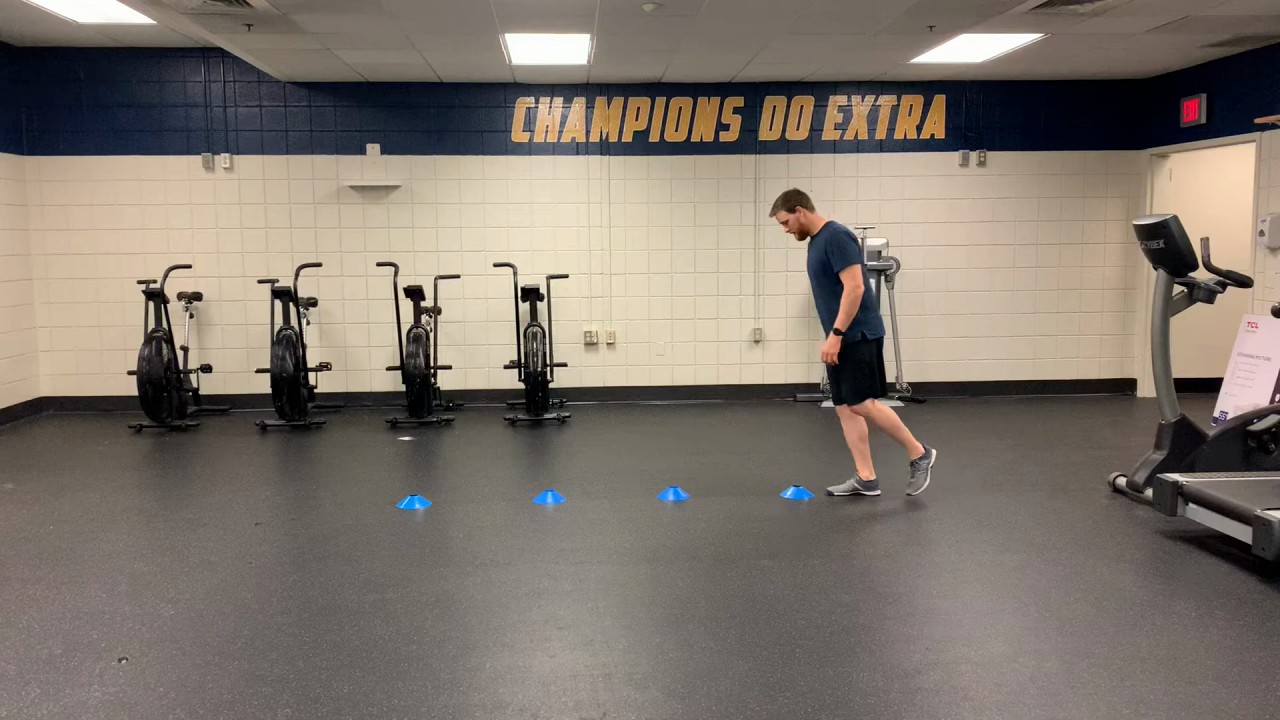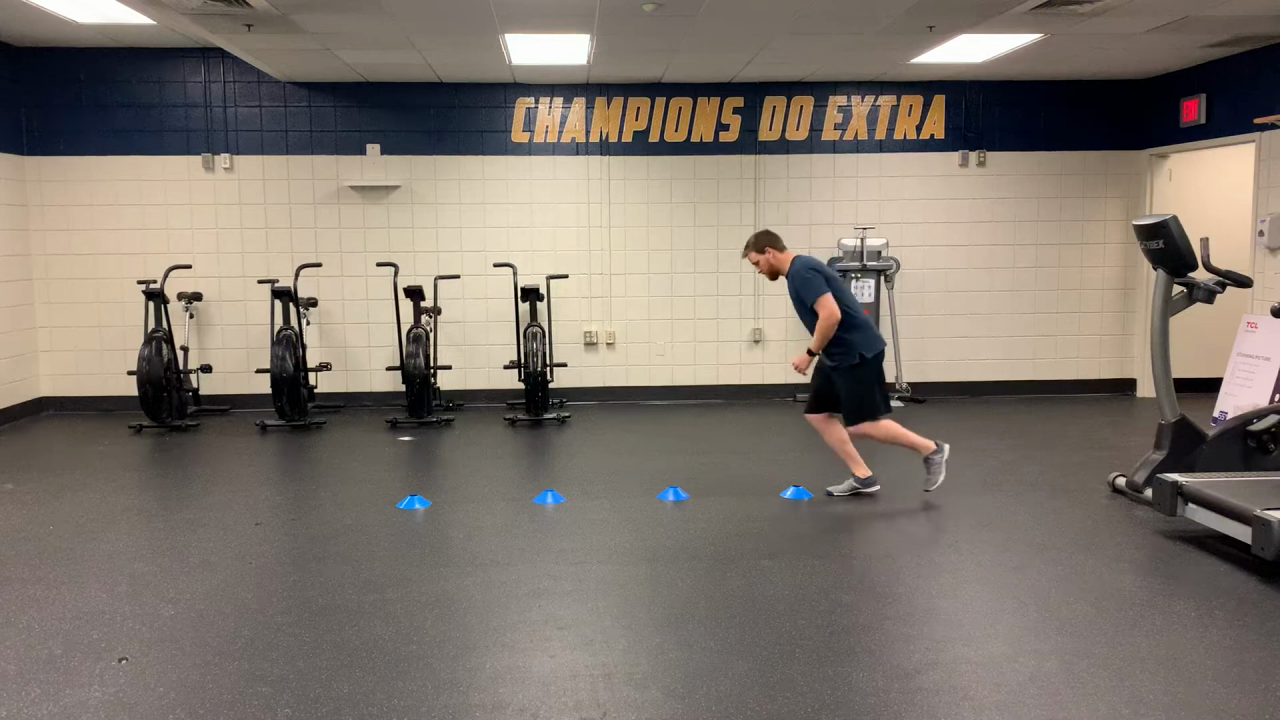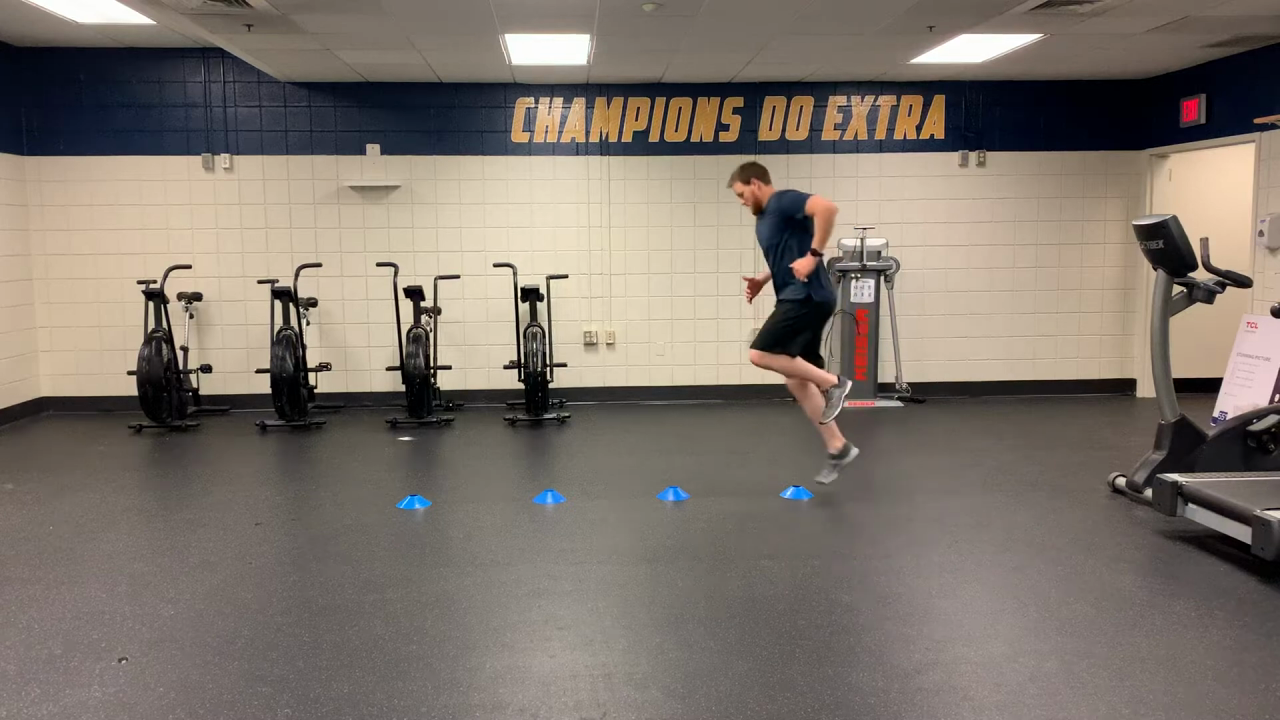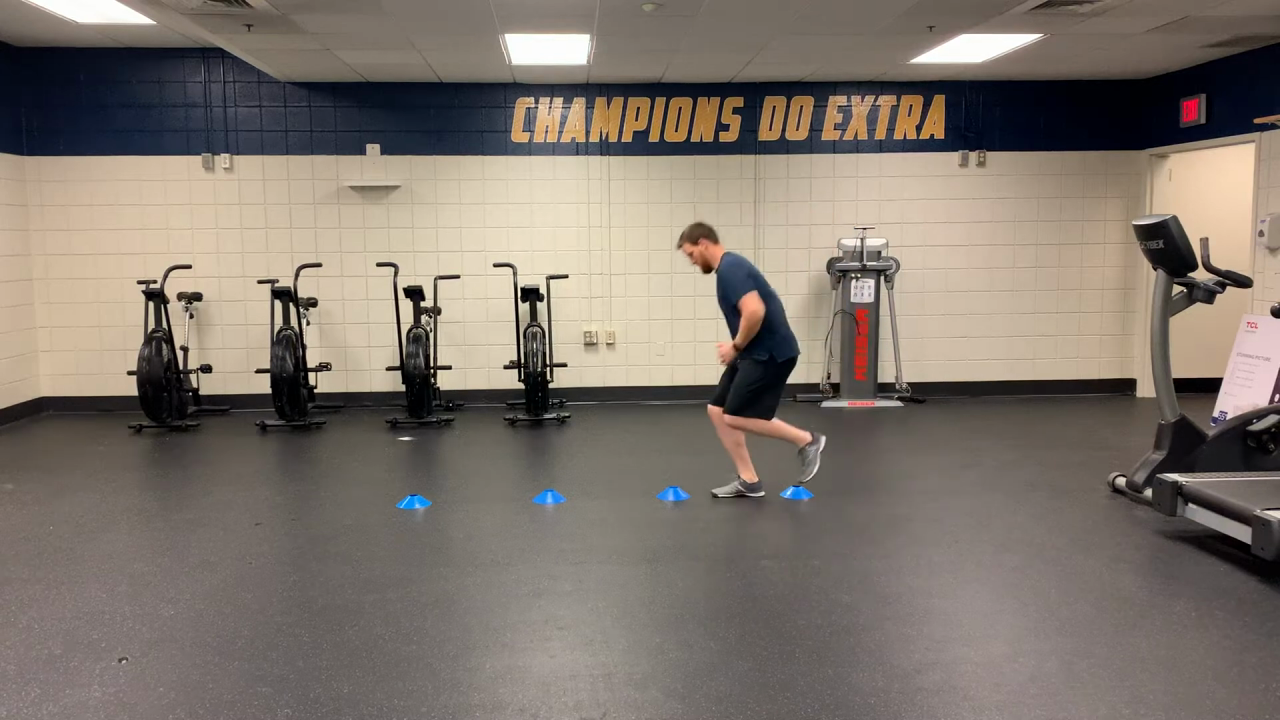
dt=0.4s
person 1, frame 1
left shoulder: (836, 236)
right shoulder: (817, 242)
left elbow: (854, 287)
left wrist: (836, 334)
right wrist: (831, 336)
left hip: (856, 336)
right hip: (842, 337)
left knee: (862, 404)
right knee: (845, 407)
left ankle: (919, 454)
right ankle: (865, 479)
person 1, frame 2
left shoulder: (801, 271)
right shoulder: (800, 270)
left elbow: (831, 315)
left wrist: (809, 354)
left hip: (858, 353)
right hip: (838, 356)
left knee: (862, 425)
right knee: (817, 415)
left ankle: (932, 450)
right ankle: (863, 477)
person 1, frame 3
left shoulder: (783, 201)
right shoulder: (764, 217)
left elbow: (827, 207)
left wrist: (814, 255)
right wrist: (761, 280)
left hip: (807, 297)
right hip: (796, 299)
left knee: (760, 354)
right knee: (797, 380)
left ankle: (832, 382)
right ankle: (838, 449)
person 1, frame 4
left shoulder: (730, 268)
right shoulder: (729, 268)
left elbow: (756, 313)
left wrist: (736, 347)
left hip: (770, 353)
right hip: (756, 352)
left knee: (735, 418)
right knee: (717, 412)
left ankle: (807, 441)
right ankle: (749, 481)
